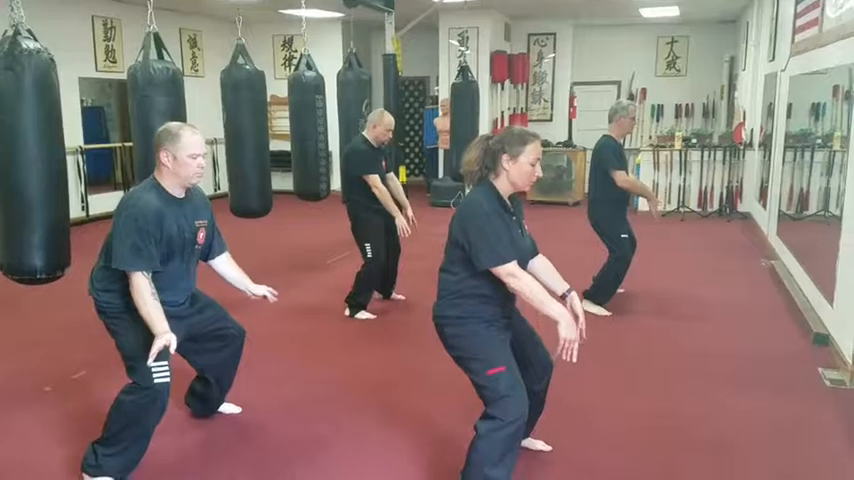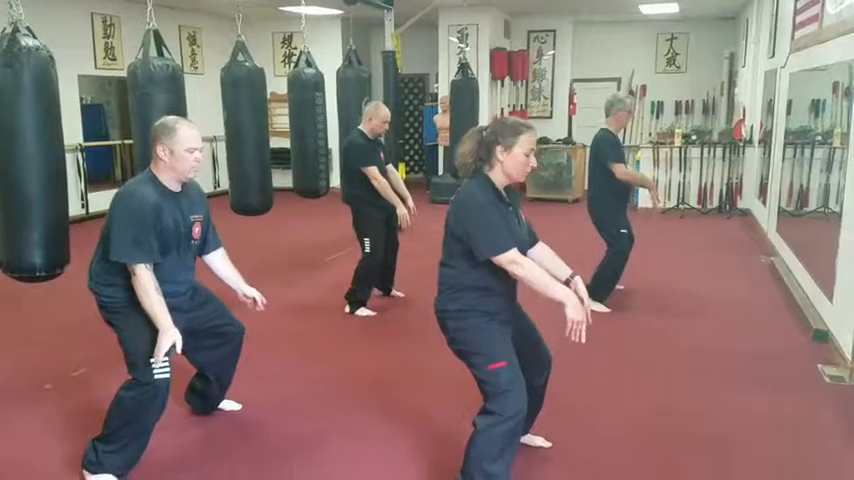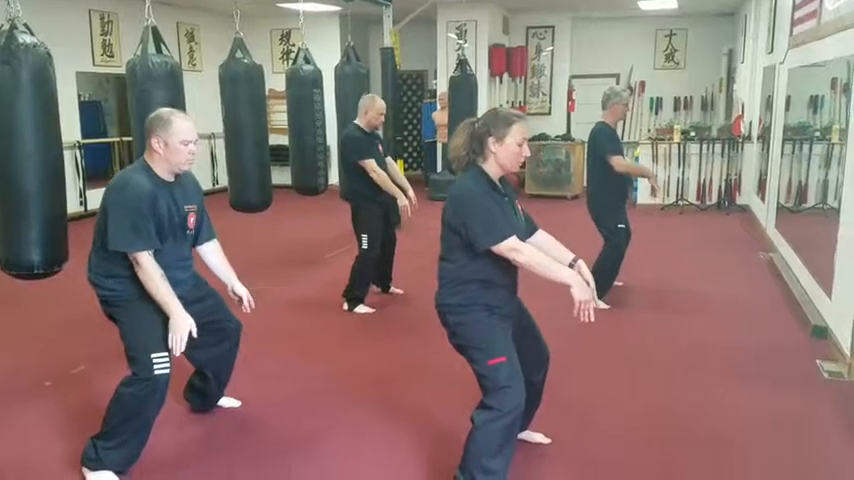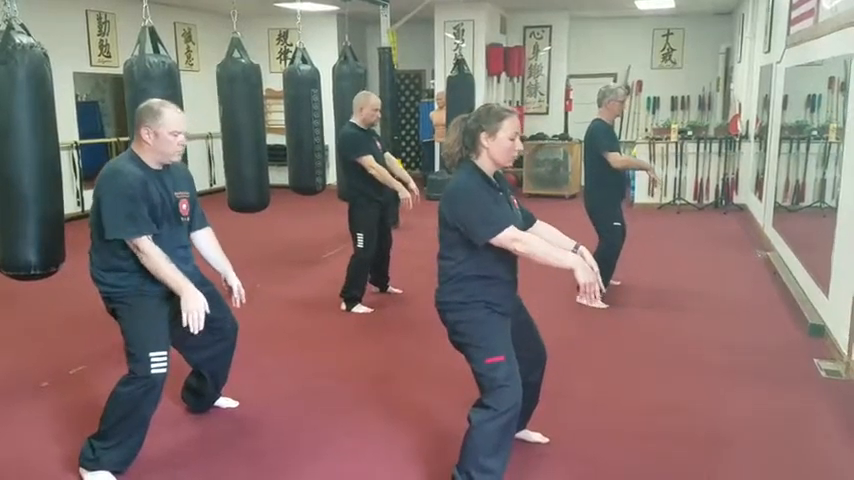
dt=0.2s
person 1, frame 1
left shoulder: (197, 199)
right shoulder: (142, 208)
left elbow: (216, 254)
right elbow: (138, 279)
left wrist: (250, 286)
right wrist: (162, 331)
left hip: (180, 298)
right hip: (128, 304)
left knee: (229, 336)
right knee: (154, 384)
left ankle: (205, 401)
person 1, frame 2
left shoulder: (193, 193)
right shoulder: (138, 200)
left elbow: (211, 249)
right elbow: (140, 272)
left wrist: (241, 286)
right wrist: (166, 327)
left hip: (181, 291)
right hip: (127, 297)
left knee: (228, 332)
right knee: (153, 378)
left ankle: (204, 398)
person 1, frame 3
left shoulder: (188, 184)
right shoulder: (131, 189)
left elbow: (206, 241)
right elbow: (142, 260)
left wrist: (233, 282)
right wrist: (176, 313)
left hip: (180, 281)
right hip: (129, 290)
left knee: (226, 328)
right knee: (153, 373)
left ankle: (204, 395)
person 1, frame 4
left shoulder: (179, 172)
right shoulder: (121, 178)
left elbow: (200, 230)
right elbow: (142, 245)
left wrist: (228, 273)
right wrist: (187, 291)
left hip: (181, 275)
right hip: (132, 286)
left knee: (222, 328)
right knee: (150, 371)
left ankle: (202, 396)
person 2, frame 1
left shoulder: (510, 203)
right shoulder: (478, 210)
left elbow: (533, 258)
right elbow: (511, 274)
left wrist: (568, 295)
right wrist: (560, 316)
left hip: (499, 310)
right hip: (468, 319)
left knee: (538, 368)
right knee: (509, 405)
left ankle: (517, 435)
person 2, frame 2
left shoulder: (507, 195)
right shoulder: (473, 202)
left elbow: (534, 246)
right elbow: (513, 262)
left wrist: (572, 279)
right wrist: (565, 297)
left hip: (500, 305)
right hip: (470, 313)
left knee: (537, 364)
right knee: (508, 399)
left ankle: (515, 432)
person 2, frame 3
left shoulder: (501, 187)
right shoulder: (469, 194)
left elbow: (534, 234)
right elbow: (515, 251)
left wrist: (576, 262)
right wrist: (570, 279)
left hip: (501, 299)
right hip: (471, 307)
left knee: (535, 360)
right knee: (506, 394)
left ankle: (515, 428)
person 2, frame 4
left shoulder: (496, 182)
right shoulder: (464, 190)
left elbow: (532, 225)
right elbow: (515, 241)
left wrist: (578, 248)
right wrist: (573, 263)
left hip: (500, 296)
right hip: (471, 304)
left knee: (532, 359)
right knee: (503, 392)
left ankle: (512, 427)
person 3, frame 1
left shoulder: (614, 144)
right shoulder: (606, 146)
left elbow: (626, 177)
right elbow: (622, 181)
left wrist: (647, 194)
right wrist: (650, 196)
left hip: (612, 209)
right hip: (603, 210)
left knee: (629, 246)
right knee: (621, 254)
left ankle: (605, 283)
right ankle: (592, 299)
person 3, frame 2
left shoulder: (611, 138)
right shoulder: (604, 139)
left elbow: (624, 171)
right elbow: (621, 173)
left wrist: (645, 183)
right wrist: (650, 185)
left hip: (612, 203)
right hip: (604, 204)
left knee: (626, 242)
right knee: (619, 248)
left ankle: (605, 280)
right ankle: (592, 296)
person 3, frame 3
left shoulder: (608, 131)
right shoulder: (602, 132)
left elbow: (619, 164)
right elbow: (620, 165)
left wrist: (644, 173)
right wrist: (648, 174)
left hip: (611, 198)
right hip: (603, 199)
left knee: (622, 238)
right knee: (616, 243)
left ankle: (604, 277)
right ankle: (592, 292)
person 3, frame 4
left shoulder: (605, 128)
right shoulder: (598, 129)
left elbow: (616, 161)
right elbow: (616, 161)
left wrist: (641, 167)
right wrist: (646, 166)
left hip: (608, 196)
right hip: (600, 197)
left knee: (617, 236)
right knee: (611, 241)
left ankle: (601, 277)
person 4, frame 1
left shoulder: (378, 149)
right shoulder: (359, 150)
left elbow: (392, 179)
right elbow: (376, 186)
left wrist: (407, 207)
right wrist: (397, 215)
left hip: (380, 208)
right hip: (363, 211)
left knee: (393, 249)
right knee: (375, 258)
left ankle: (385, 290)
right ankle: (355, 305)
person 4, frame 2
left shoulder: (376, 142)
right shoulder: (356, 144)
left elbow: (391, 171)
right elbow: (376, 179)
left wrist: (407, 198)
right wrist: (398, 205)
left hip: (382, 203)
right hip: (365, 206)
left knee: (391, 245)
right knee: (373, 253)
left ankle: (384, 286)
right ankle: (354, 302)
person 4, frame 3
left shoulder: (373, 136)
right shoulder: (352, 137)
left elbow: (389, 163)
right elbow: (374, 171)
left wrist: (408, 189)
right wrist: (399, 196)
left hip: (381, 199)
right hip: (364, 202)
left knee: (388, 242)
right knee: (369, 250)
left ankle: (382, 283)
right ankle: (352, 300)
person 4, frame 4
left shoulder: (370, 133)
right shoulder: (350, 136)
left elbow: (388, 159)
right elbow: (372, 167)
left wrist: (409, 181)
right wrist: (400, 189)
left hip: (380, 199)
right hip: (362, 202)
left knee: (384, 243)
right knee: (364, 249)
left ankle: (380, 283)
right ankle: (350, 300)
